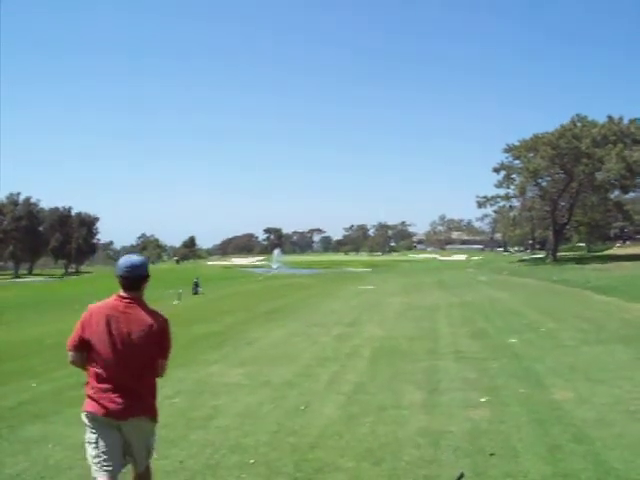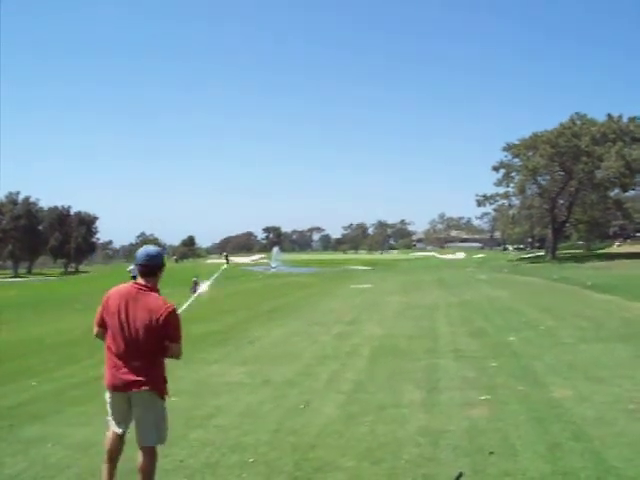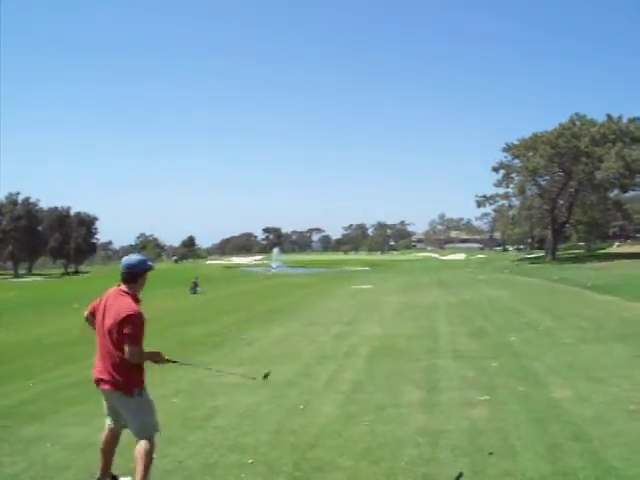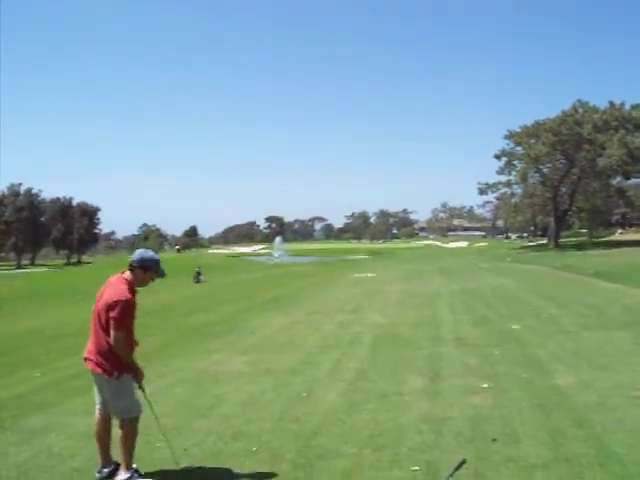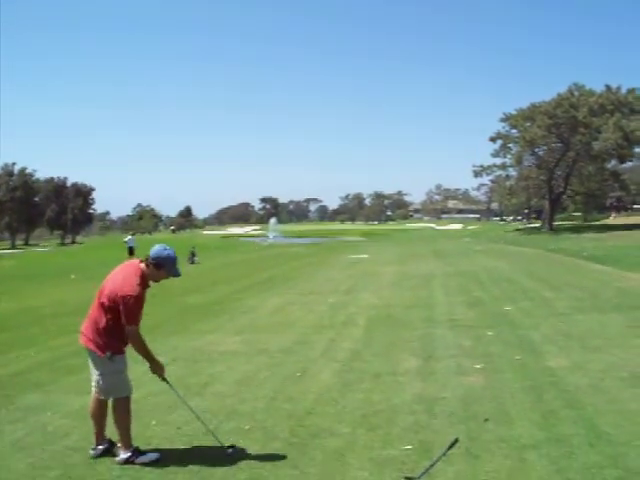
dt=0.5s
person 1, frame 1
left shoulder: (93, 313)
right shoulder: (157, 322)
left elbow: (74, 358)
right elbow: (160, 370)
left hip: (98, 408)
right hip: (139, 409)
person 1, frame 2
left shoulder: (113, 295)
right shoulder: (165, 309)
left elbow: (98, 332)
right elbow: (175, 353)
left hip: (115, 380)
right hip: (147, 384)
left knee: (117, 429)
right knee: (147, 444)
person 1, frame 3
left shoulder: (108, 295)
right shoulder: (132, 312)
left elbow: (88, 317)
right elbow: (132, 356)
right wrist: (154, 356)
left hip: (105, 377)
right hip: (125, 382)
left knee: (114, 426)
right knee: (146, 436)
person 1, frame 4
left shoulder: (115, 280)
right shoulder: (123, 298)
right elbow: (117, 341)
left wrist: (129, 339)
right wrist: (135, 368)
left hip: (97, 359)
right hip: (112, 365)
left knee: (104, 412)
right knee: (130, 416)
person 1, frame 5
left shoulder: (132, 265)
right shoulder: (133, 292)
right elbow: (132, 334)
right wrist: (153, 362)
left hip: (96, 336)
right hip: (106, 344)
left knee: (101, 393)
right knee: (121, 396)
left ankle: (100, 443)
right ankle: (127, 451)
